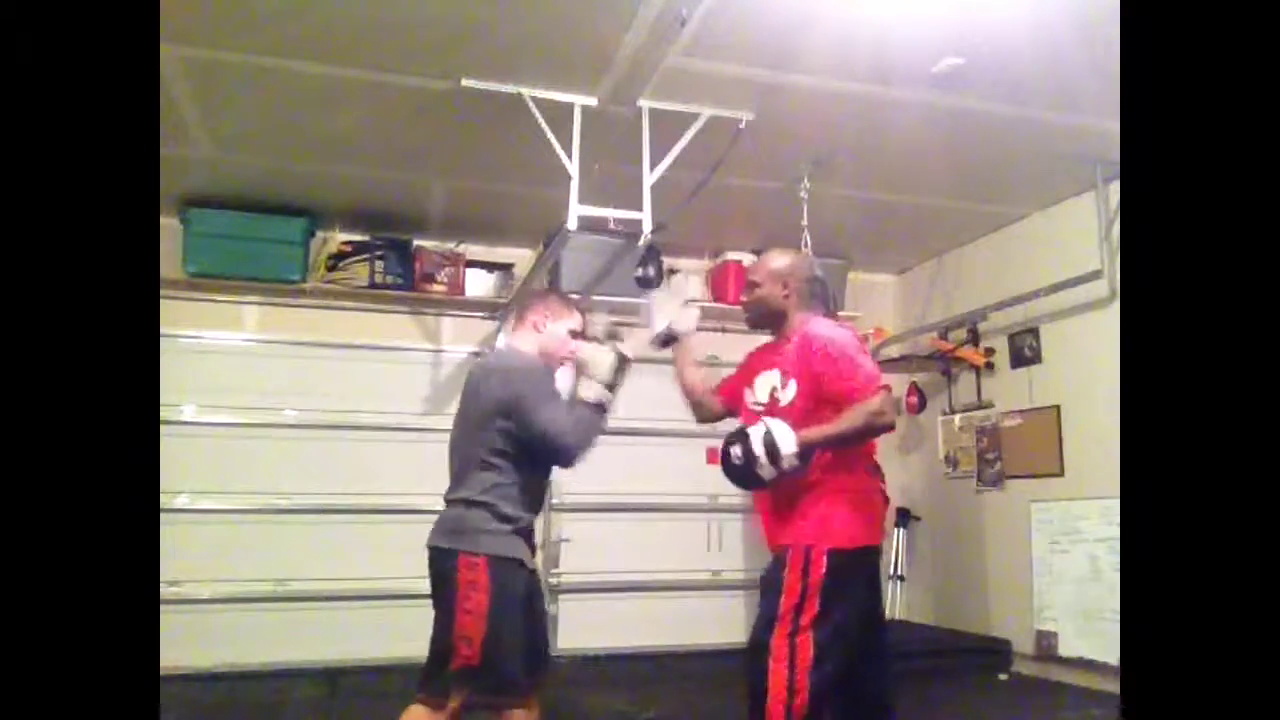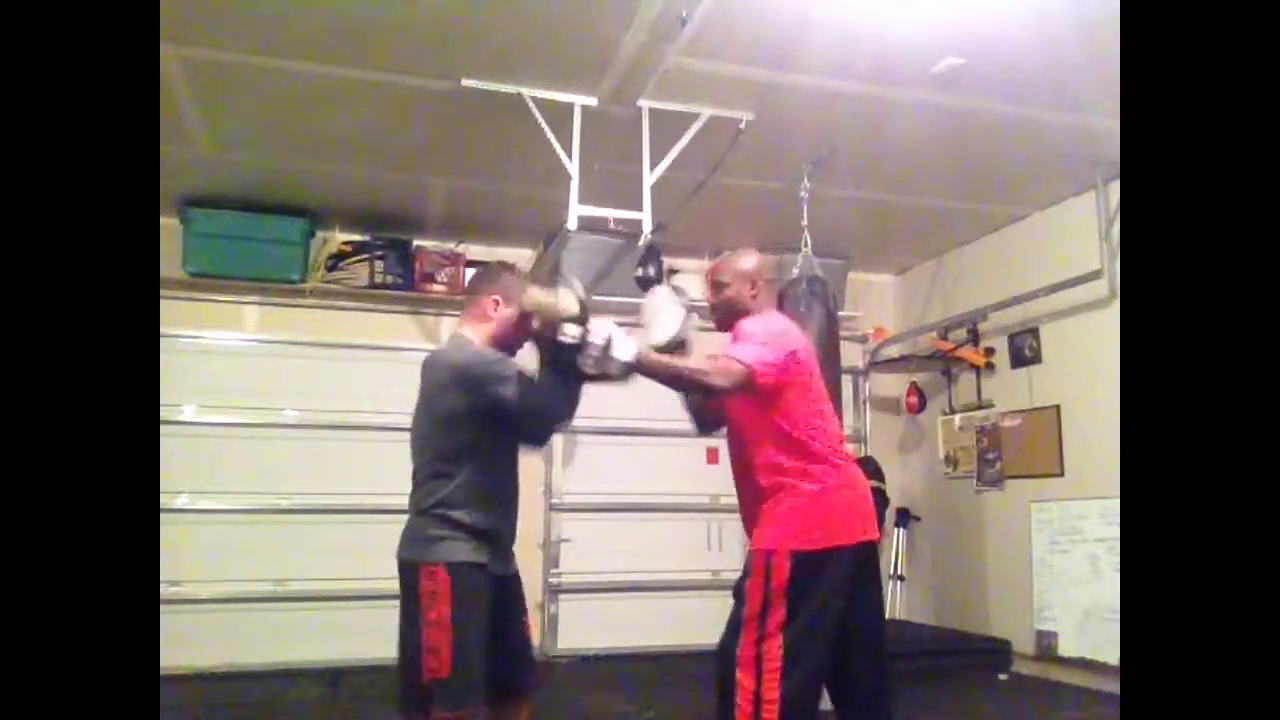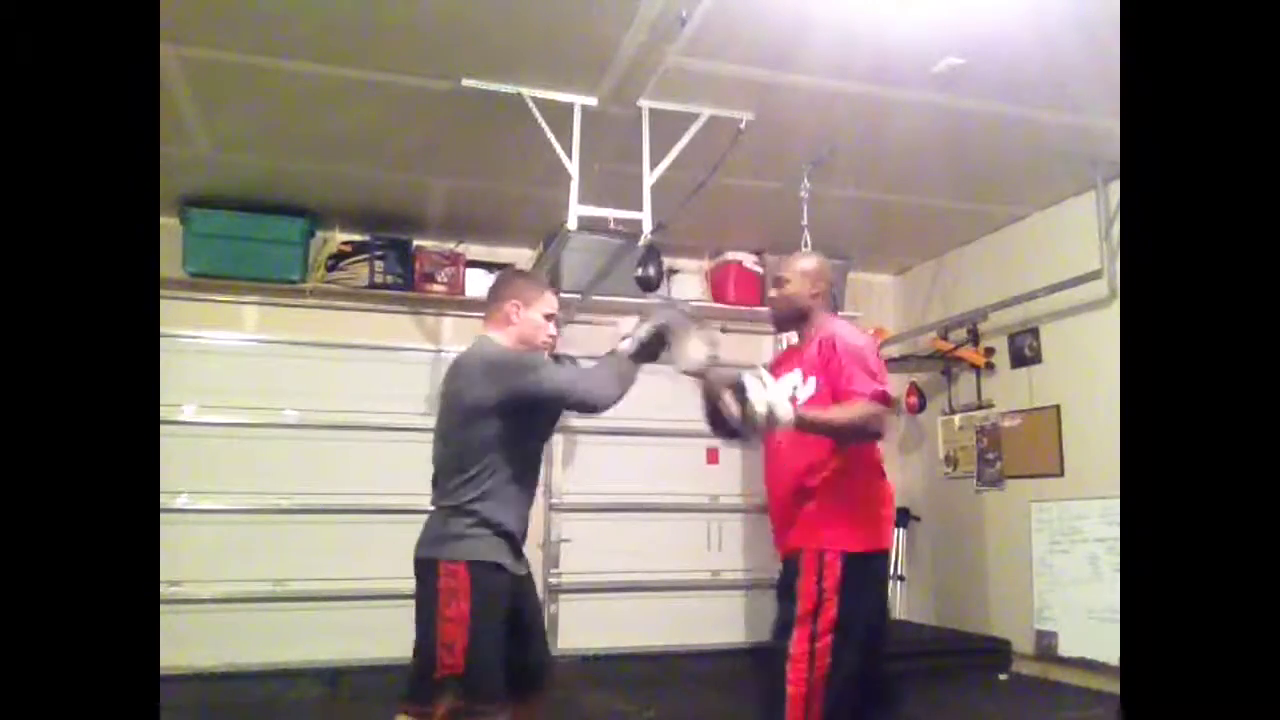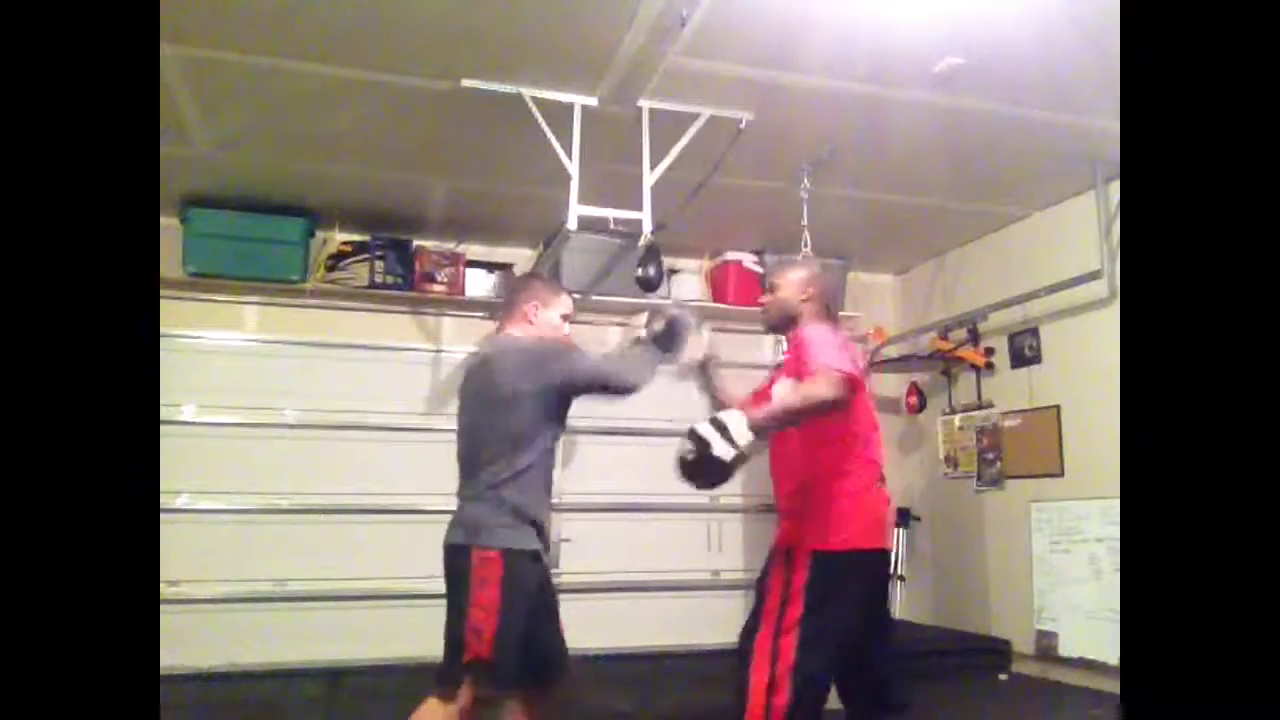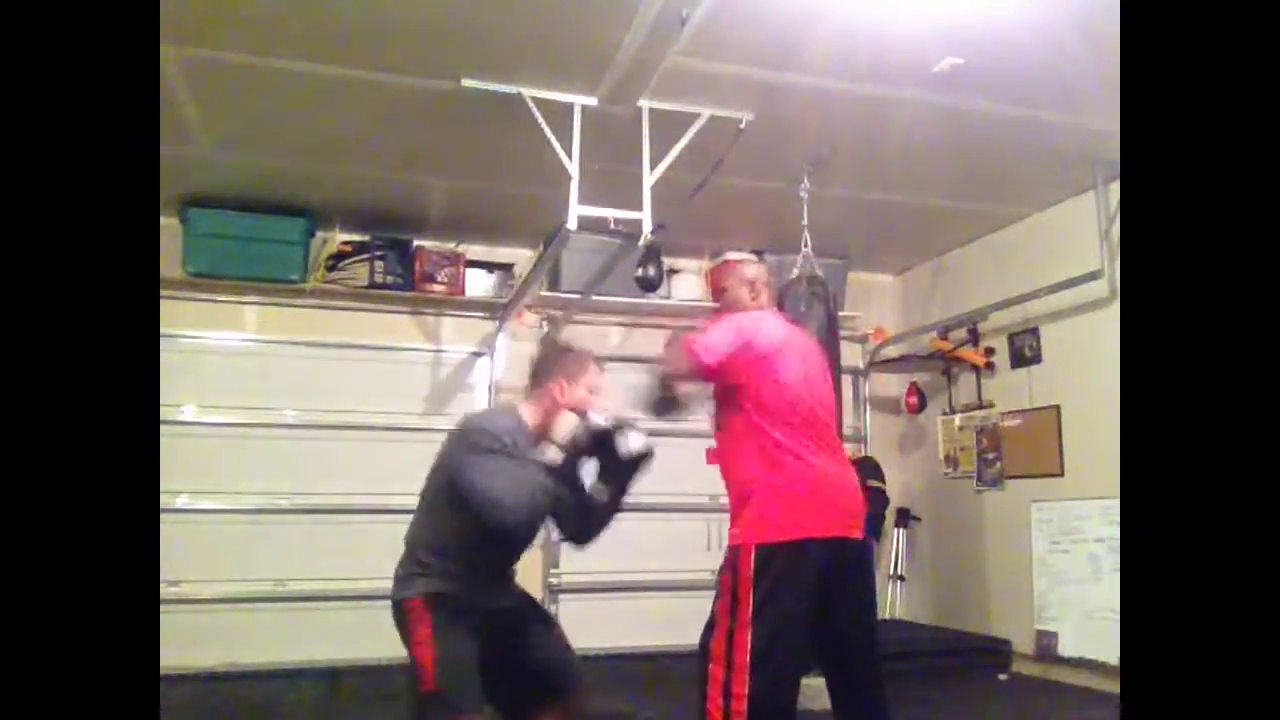
dt=0.5s
person 1, frame 1
left shoulder: (827, 340)
right shoulder: (763, 359)
left elbow: (881, 411)
right elbow: (709, 407)
left wrist: (798, 441)
right wrist: (680, 344)
left hip: (832, 525)
right hip: (812, 529)
left knee: (784, 660)
right knee: (853, 664)
person 1, frame 2
left shoulder: (763, 330)
right shoulder: (761, 337)
left elbow: (722, 378)
right elbow: (710, 419)
left wrist: (636, 355)
right wrist: (671, 354)
left hip: (804, 522)
right hip: (844, 519)
left knee: (756, 667)
right knee: (857, 673)
person 1, frame 3
left shoulder: (844, 341)
right shoulder: (787, 360)
left elbow: (872, 419)
right elbow: (733, 418)
left wrist: (789, 414)
right wrist: (710, 377)
left hip: (840, 527)
right hip: (815, 532)
left knee: (805, 662)
right knee: (851, 665)
person 1, frame 4
left shoulder: (819, 339)
right shoulder: (793, 363)
left elbow: (834, 390)
right elbow: (738, 413)
left wrist: (750, 419)
right wrist: (704, 365)
left hip: (826, 526)
right hip: (859, 525)
left knee: (777, 663)
right knee: (861, 665)
person 1, frame 5
left shoulder: (740, 331)
right shoulder: (801, 342)
left elbow: (676, 367)
left hip: (781, 521)
right hip: (841, 513)
left knee: (741, 666)
right knee: (854, 665)
person 2, frame 1
left shoulder: (493, 371)
right shoulder: (521, 370)
right elbow: (566, 445)
left wrist: (596, 368)
right wrist: (596, 385)
left hip: (499, 547)
right hip: (476, 547)
left knee: (522, 679)
person 2, frame 2
left shoulder: (485, 364)
right shoulder: (467, 365)
left elbow: (534, 421)
right elbow: (544, 416)
left hip: (489, 554)
right hip: (448, 556)
person 2, frame 3
left shoulder: (503, 369)
right shoulder: (495, 364)
right elbow: (592, 392)
right wrist: (635, 346)
left hip: (500, 555)
right hip: (463, 555)
person 2, frame 4
left shoulder: (491, 362)
right shoulder: (533, 356)
right elbow: (621, 375)
right wrist: (653, 339)
left hip: (514, 542)
right hip: (491, 544)
left knee: (535, 675)
person 2, frame 5
left shoulder: (546, 446)
right shoulder: (485, 432)
left elbow: (581, 528)
right elbow: (508, 509)
left wrist: (617, 476)
right wrist: (556, 452)
left hip: (493, 591)
right hip: (434, 593)
